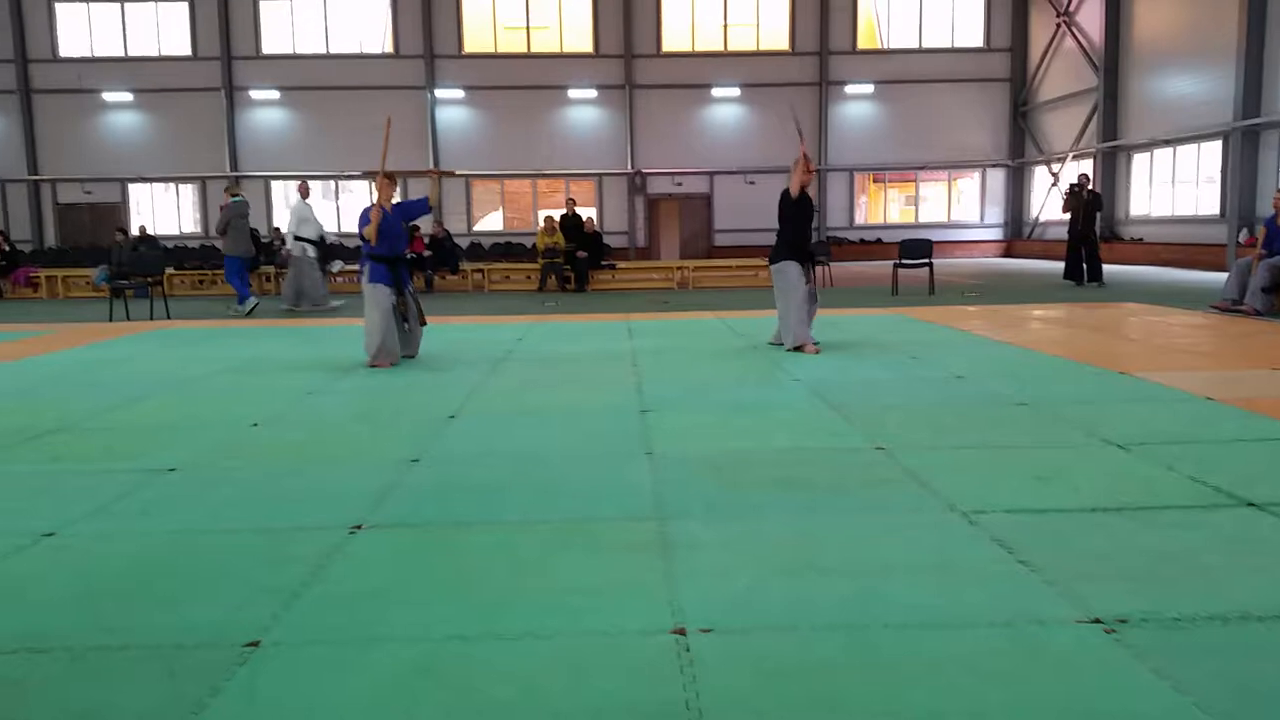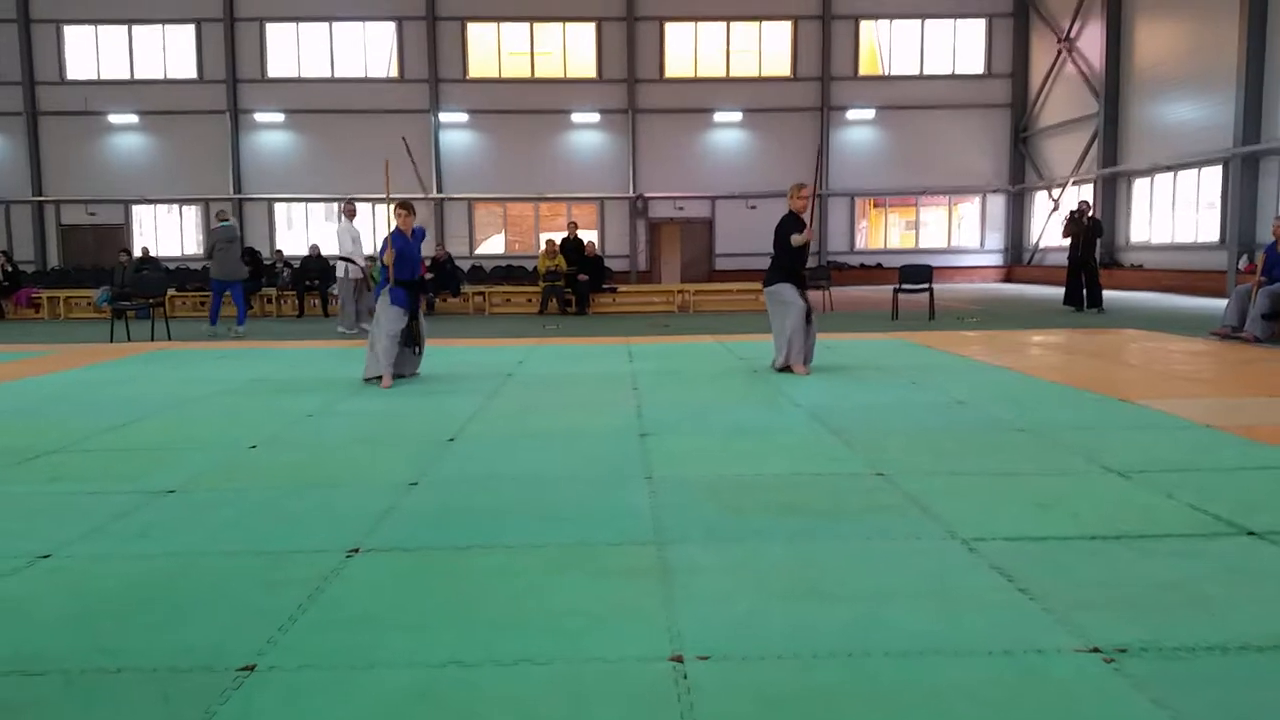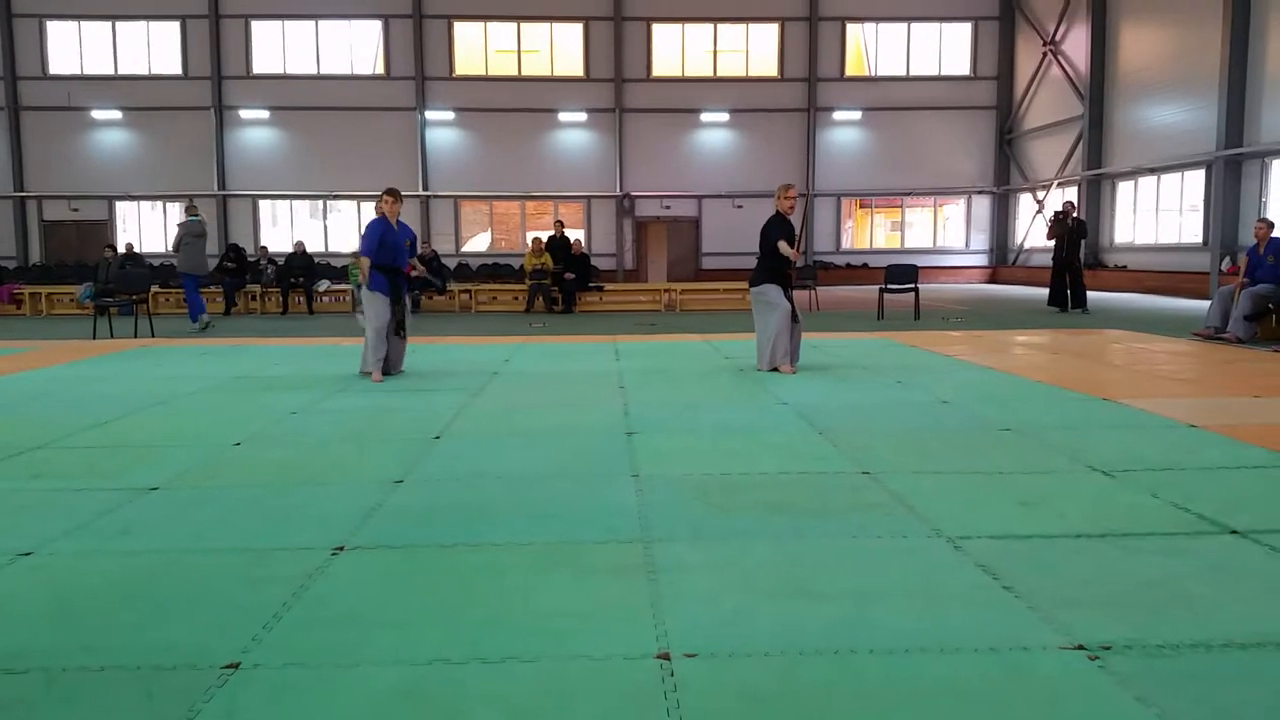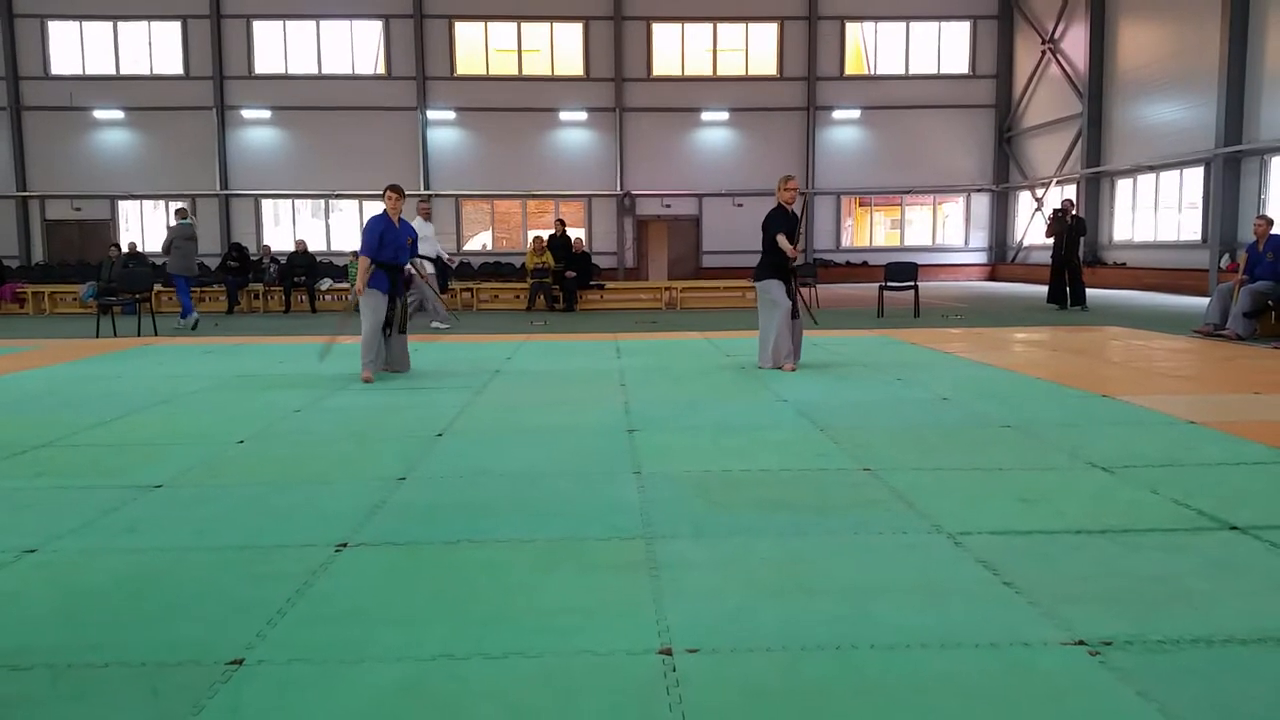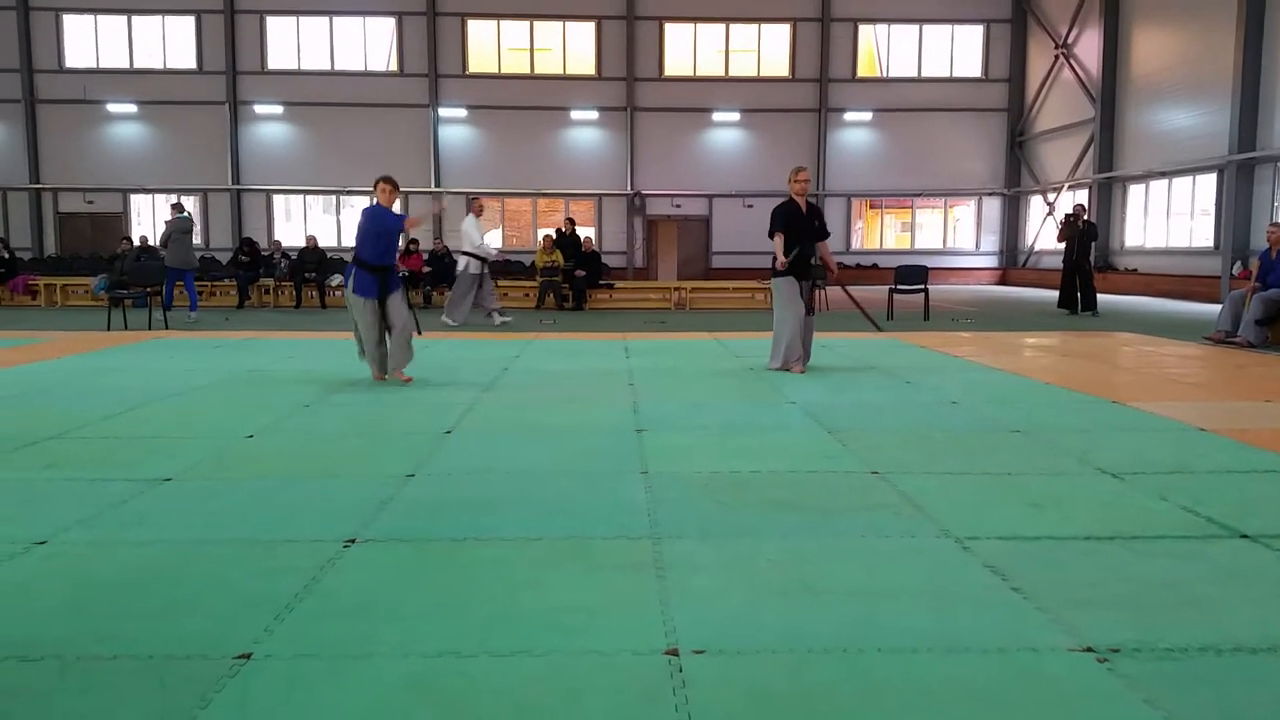
dt=0.4s
person 1, frame 1
left shoulder: (805, 198)
right shoulder: (788, 197)
right elbow: (794, 189)
right wrist: (801, 161)
left hip: (800, 256)
right hip: (785, 256)
left knee: (809, 298)
right knee: (796, 297)
left ankle: (785, 337)
right ankle: (801, 341)
person 1, frame 2
left shoulder: (798, 222)
right shoulder: (788, 222)
right elbow: (793, 240)
right wrist: (804, 237)
left hip: (792, 279)
right hip: (778, 280)
left knee: (805, 321)
right knee: (797, 309)
left ankle: (784, 360)
right ankle: (792, 360)
person 1, frame 3
left shoulder: (786, 224)
right shoulder: (775, 223)
right elbow: (780, 245)
right wrist: (790, 253)
left hip: (778, 280)
right hip: (764, 280)
left knee: (792, 319)
right knee: (782, 311)
left ankle: (774, 359)
right ankle: (779, 360)
person 1, frame 4
left shoulder: (794, 217)
right shoulder: (775, 216)
right elbow: (779, 237)
right wrist: (788, 249)
left hip: (784, 274)
right hip: (769, 274)
left knee: (793, 316)
right knee: (781, 310)
left ankle: (784, 356)
right ankle: (780, 359)
person 1, frame 5
left shoulder: (815, 211)
right shoulder: (782, 210)
left elbow: (820, 241)
right elbow: (777, 235)
left wrist: (831, 264)
right wrist: (780, 257)
left hip: (805, 271)
right hip: (785, 271)
left knee: (804, 316)
right knee: (792, 314)
left ankle: (797, 358)
right ankle: (790, 360)
person 2, frame 1
left shoulder: (403, 210)
right shoulder: (369, 213)
left elbow: (430, 202)
right elbow: (367, 236)
right wrist: (374, 223)
left hip: (398, 268)
right hip: (377, 269)
left knee: (409, 310)
right knee: (381, 312)
left ankle: (407, 348)
right ankle: (381, 356)
person 2, frame 2
left shoulder: (415, 235)
right shoulder: (393, 240)
right elbow: (386, 259)
right wrist: (388, 258)
left hip: (411, 292)
right hip: (392, 292)
left knee: (416, 333)
right knee: (389, 331)
left ankle: (405, 369)
right ankle: (386, 373)
person 2, frame 3
left shoulder: (406, 231)
right shoulder: (374, 226)
right elbow: (365, 252)
left wrist: (417, 268)
right wrist: (364, 271)
left hip: (397, 281)
right hip: (376, 280)
left knee: (399, 325)
right knee: (378, 323)
left ankle: (391, 365)
right ankle: (375, 368)
person 2, frame 4
left shoulder: (408, 228)
right shoulder: (375, 223)
left elbow: (410, 255)
right elbow: (366, 253)
right wrist: (360, 280)
left hip: (397, 278)
right hip: (376, 277)
left knee: (397, 325)
right knee: (373, 322)
left ankle: (393, 363)
right ankle: (368, 368)
person 2, frame 5
left shoulder: (392, 218)
right shoulder: (371, 214)
right elbow: (406, 223)
left hip: (387, 276)
right hip: (365, 277)
left knee: (402, 322)
right knee: (371, 329)
left ankle: (396, 368)
right ankle: (379, 367)
